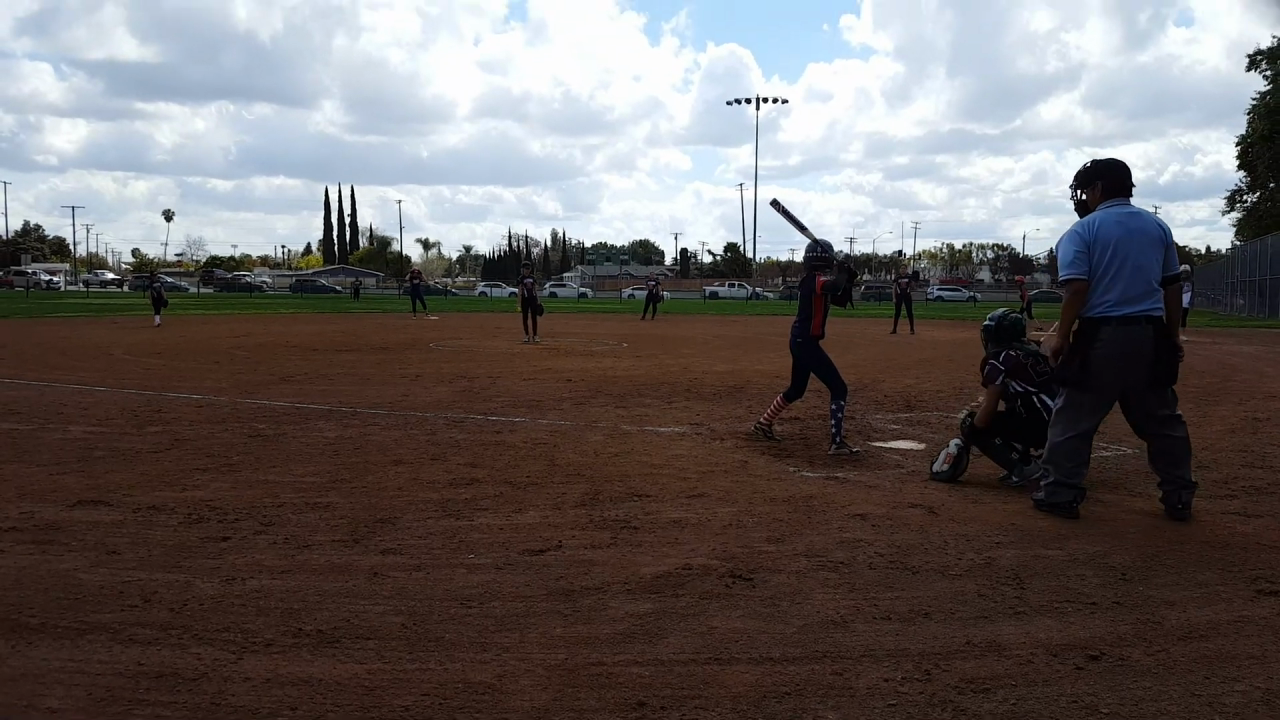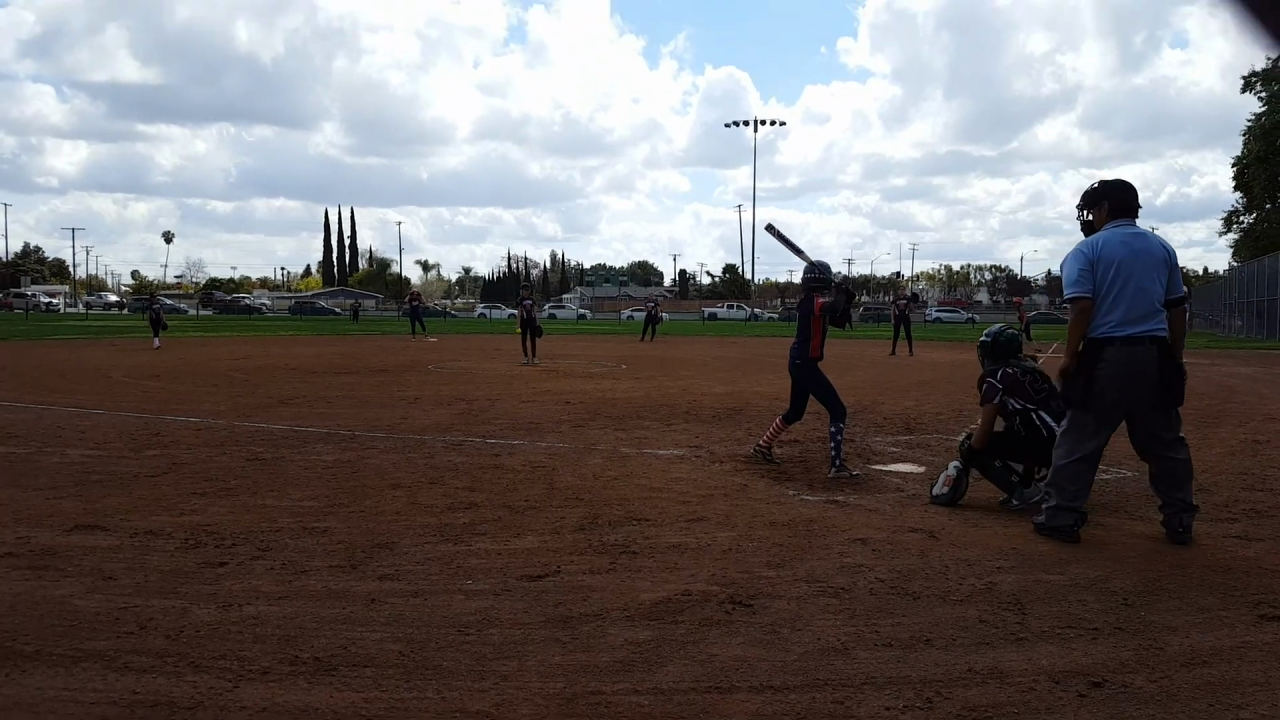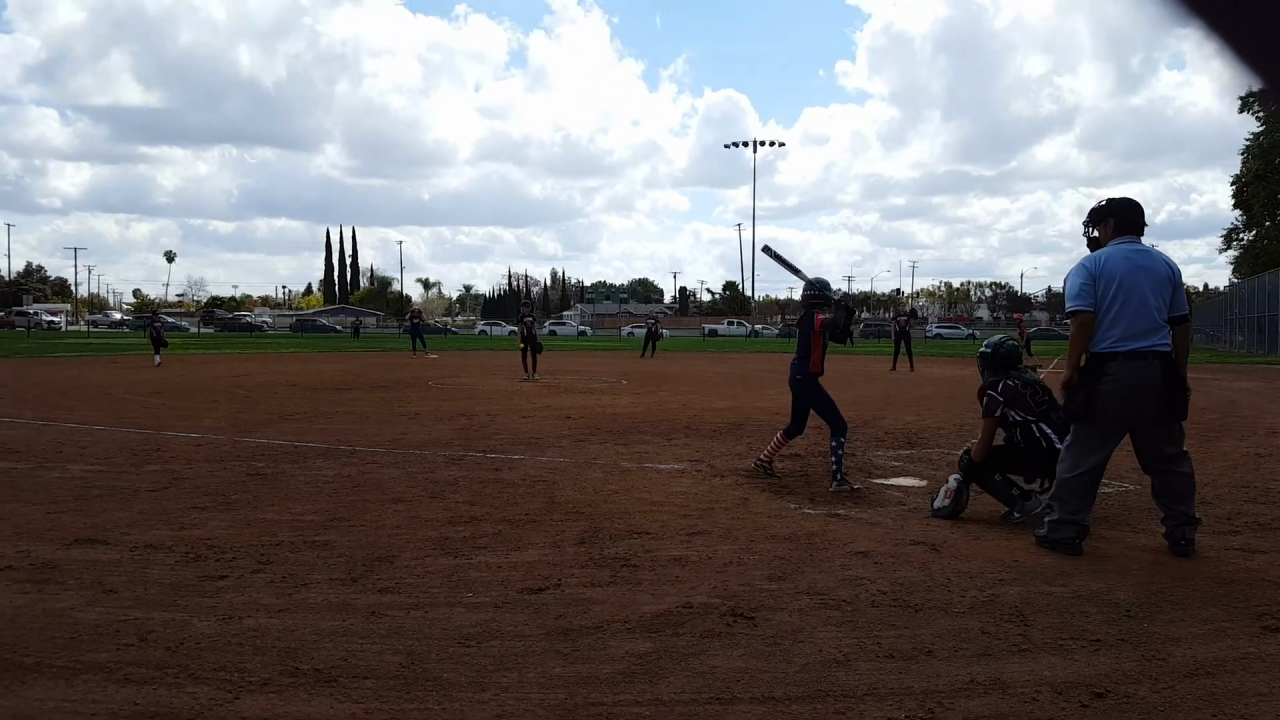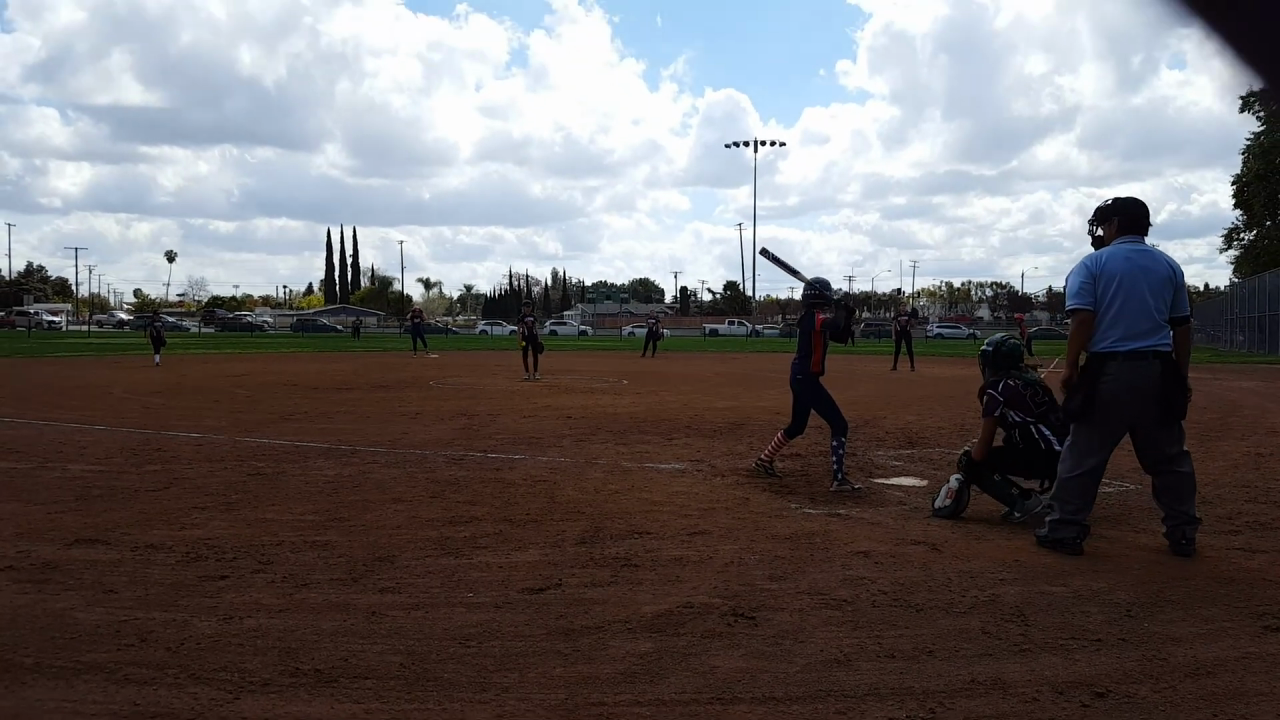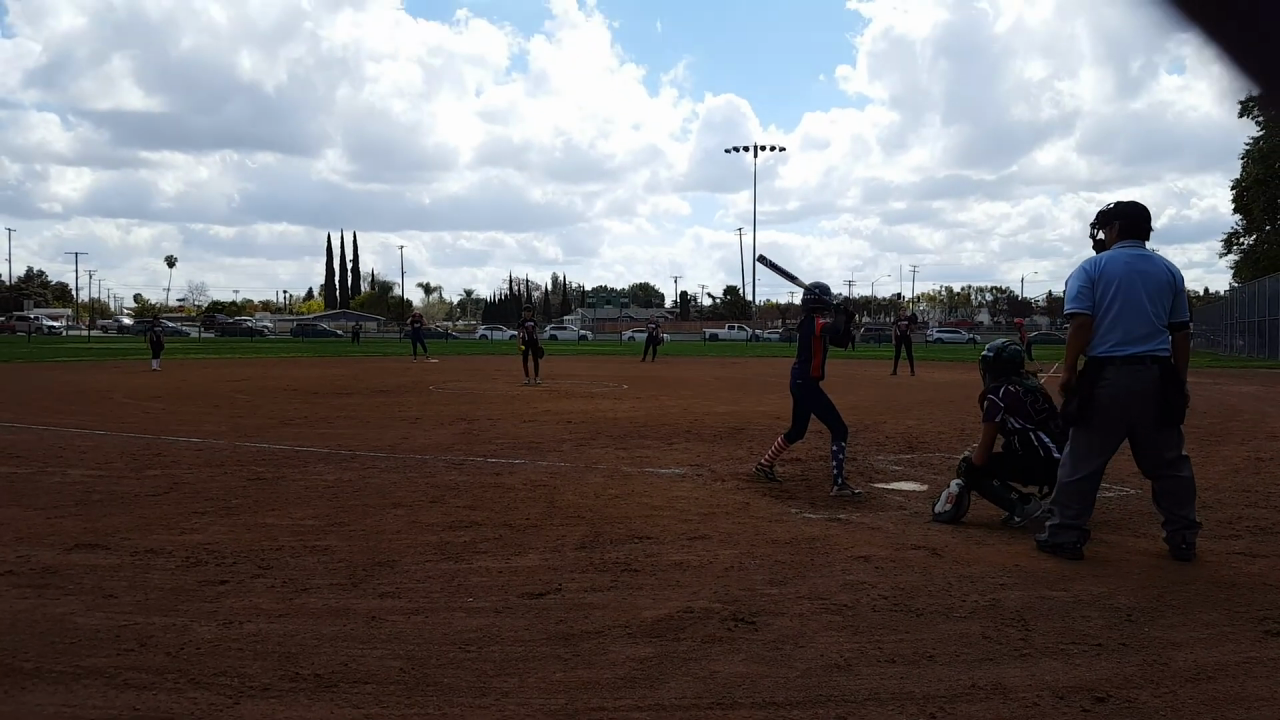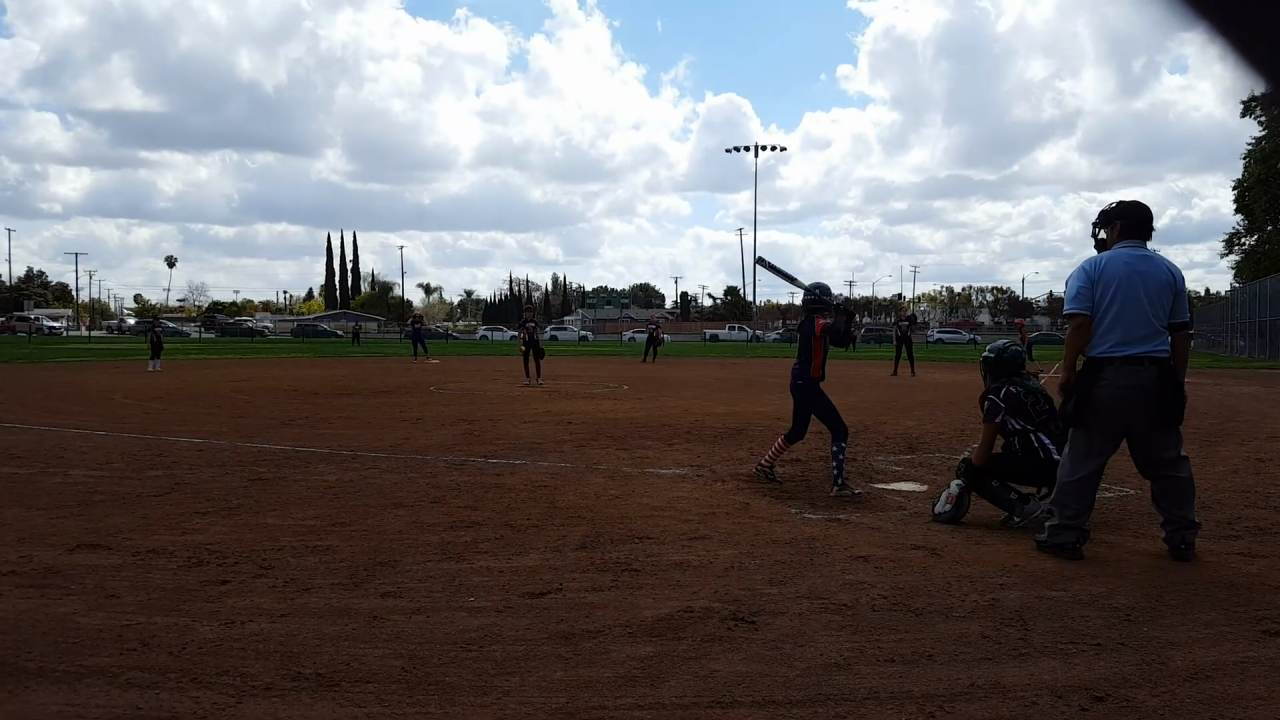
dt=0.1s
person 1, frame 1
left shoulder: (1083, 229)
right shoulder: (1158, 226)
left elbow: (1077, 288)
right elbow: (1172, 287)
left wrist: (1061, 335)
right wrist: (1173, 336)
left hip: (1101, 337)
right hip: (1149, 336)
left knee: (1074, 418)
right knee: (1162, 420)
left ankle: (1061, 493)
right ankle: (1179, 496)
person 1, frame 2
left shoulder: (1088, 249)
right shoulder: (1163, 248)
left elbow: (1082, 307)
right elbow: (1176, 309)
left wrist: (1069, 356)
right wrist: (1177, 358)
left hip: (1106, 357)
right hip: (1155, 357)
left knee: (1080, 440)
right knee: (1165, 442)
left ankle: (1062, 517)
right ankle: (1180, 520)
person 1, frame 3
left shoulder: (1091, 264)
right shoulder: (1167, 265)
left elbow: (1083, 321)
right elbow: (1180, 326)
left wrist: (1072, 369)
right wrist: (1181, 375)
left hip: (1108, 372)
right hip: (1158, 372)
left knee: (1084, 455)
right knee: (1169, 456)
left ankle: (1064, 530)
right ankle: (1183, 533)
person 1, frame 4
left shoulder: (1093, 264)
right shoulder: (1170, 266)
left elbow: (1083, 320)
right elbow: (1182, 327)
left wrist: (1070, 367)
right wrist: (1182, 376)
left hip: (1108, 372)
right hip: (1159, 372)
left knee: (1083, 454)
right knee: (1169, 456)
left ankle: (1065, 529)
right ankle: (1183, 532)
person 1, frame 5
left shoulder: (1092, 267)
right shoulder: (1170, 271)
left elbow: (1081, 324)
right elbow: (1181, 332)
left wrist: (1069, 371)
right wrist: (1180, 381)
left hip: (1106, 376)
right hip: (1157, 376)
left knee: (1083, 459)
right knee: (1168, 461)
left ankle: (1065, 534)
right ankle: (1183, 537)
person 1, frame 6
left shoulder: (1092, 268)
right shoulder: (1170, 271)
left elbow: (1080, 324)
right elbow: (1181, 333)
left wrist: (1067, 370)
right wrist: (1178, 382)
left hip: (1105, 377)
right hip: (1155, 377)
left knee: (1082, 459)
right knee: (1167, 461)
left ankle: (1065, 535)
right ankle: (1182, 538)
person 2, frame 1
left shoulder: (816, 281)
right shoulder: (815, 279)
left elbow: (842, 300)
right elbow: (835, 287)
left wrist: (848, 280)
right wrist: (842, 273)
left hip: (801, 341)
right hip: (806, 342)
left knee: (796, 390)
right knee: (838, 388)
left ankle: (763, 424)
right ankle: (837, 442)
person 2, frame 2
left shoulder: (812, 302)
right shoulder: (814, 300)
left elbow: (841, 322)
right elbow: (834, 309)
left wrist: (846, 301)
right wrist: (840, 295)
left hip: (800, 363)
right hip: (805, 364)
left knee: (795, 412)
right knee: (837, 410)
left ankle: (763, 447)
right ankle: (837, 466)
person 2, frame 3
left shoulder: (814, 318)
right shoulder: (814, 317)
left elbow: (841, 338)
right elbow: (834, 325)
left wrist: (846, 318)
right wrist: (839, 311)
left hip: (800, 378)
right hip: (806, 379)
left knee: (796, 427)
right knee: (838, 425)
left ankle: (763, 461)
right ankle: (838, 480)
person 2, frame 4
left shoulder: (813, 318)
right shoulder: (814, 316)
left elbow: (842, 337)
right elbow: (835, 325)
left wrist: (847, 317)
right wrist: (840, 311)
left hip: (801, 377)
right hip: (806, 379)
left knee: (796, 426)
right knee: (839, 425)
left ankle: (764, 460)
right ankle: (839, 479)
person 2, frame 5
left shoulder: (814, 322)
right shoulder: (814, 322)
left elbow: (842, 341)
right elbow: (835, 330)
left wrist: (847, 321)
right wrist: (840, 315)
left hip: (801, 382)
right hip: (806, 383)
left knee: (796, 431)
right knee: (839, 430)
left ankle: (764, 465)
right ankle: (839, 484)
person 2, frame 6
left shoulder: (813, 323)
right shoulder: (814, 322)
left elbow: (842, 341)
right elbow: (835, 330)
left wrist: (847, 322)
right wrist: (840, 315)
left hip: (802, 383)
right hip: (807, 384)
left knee: (797, 432)
right knee: (839, 430)
left ankle: (765, 465)
right ankle: (838, 484)
person 3, frame 1
left shoulder: (999, 358)
right shoulder: (1032, 352)
left elbow: (988, 409)
left wrist: (963, 443)
right wrist: (1024, 448)
left hip: (1042, 427)
left knee: (972, 422)
left ankle: (1022, 467)
person 3, frame 2
left shoulder: (996, 376)
right shoulder: (1030, 367)
left elbow: (985, 430)
left wrist: (963, 465)
left hip: (1043, 444)
left knee: (971, 446)
left ankle: (1023, 489)
person 3, frame 3
left shoulder: (996, 388)
right shoulder: (1030, 379)
left elbow: (984, 442)
left wrist: (962, 478)
left hip: (1044, 457)
left knee: (971, 460)
left ankle: (1023, 501)
person 3, frame 4
left shoulder: (996, 387)
right shoulder: (1031, 378)
left elbow: (985, 441)
left wrist: (963, 478)
left hip: (1042, 457)
right hip: (1063, 455)
left knee: (969, 461)
left ankle: (1023, 501)
person 3, frame 5
left shoulder: (997, 393)
right shoulder: (1031, 384)
left elbow: (985, 447)
left wrist: (963, 483)
left hip: (1041, 464)
right hip: (1062, 461)
left knee: (969, 466)
left ankle: (1022, 505)
person 3, frame 6
left shoulder: (998, 394)
right shoulder: (1031, 385)
left elbow: (985, 447)
left wrist: (963, 482)
left hip: (1040, 465)
left knee: (968, 468)
left ankle: (1022, 505)
